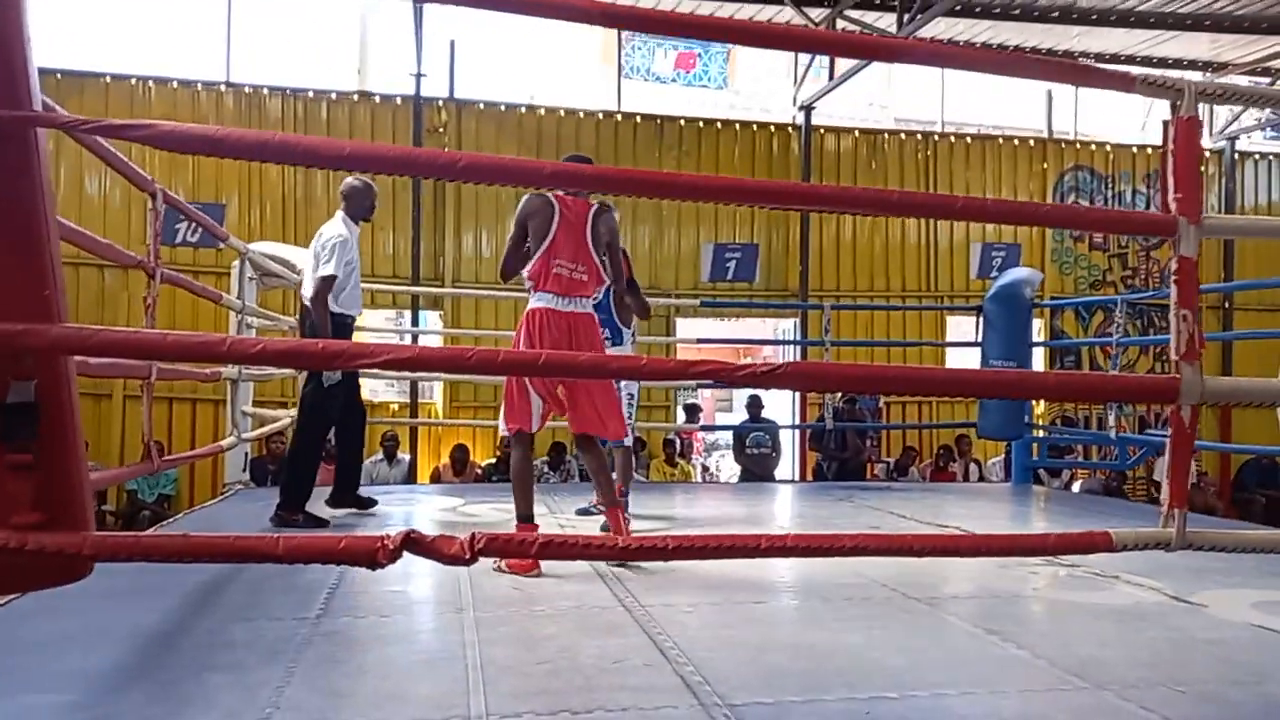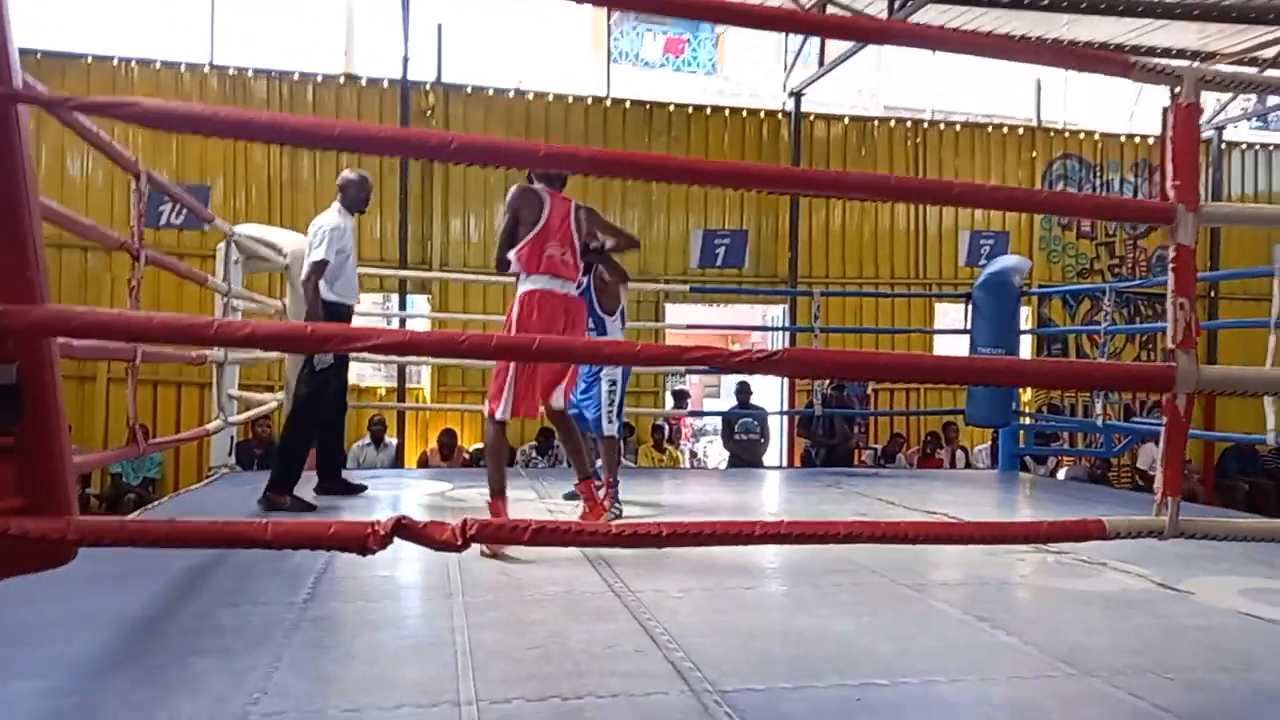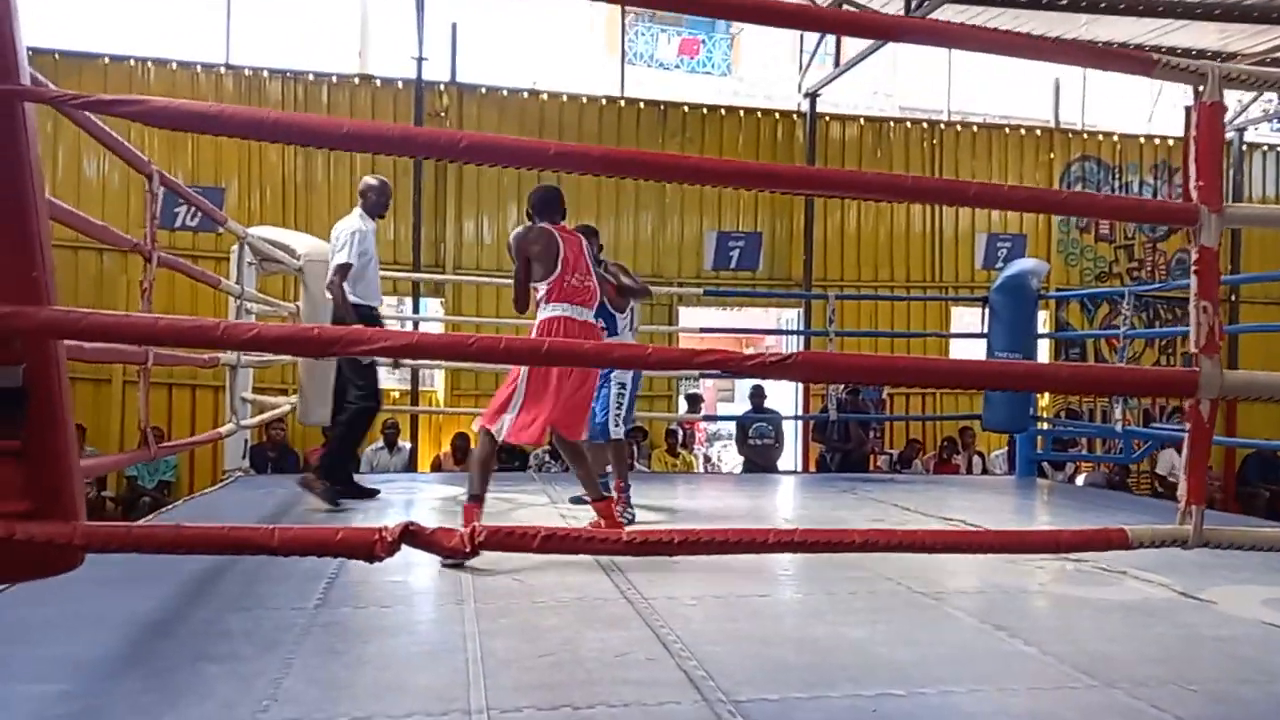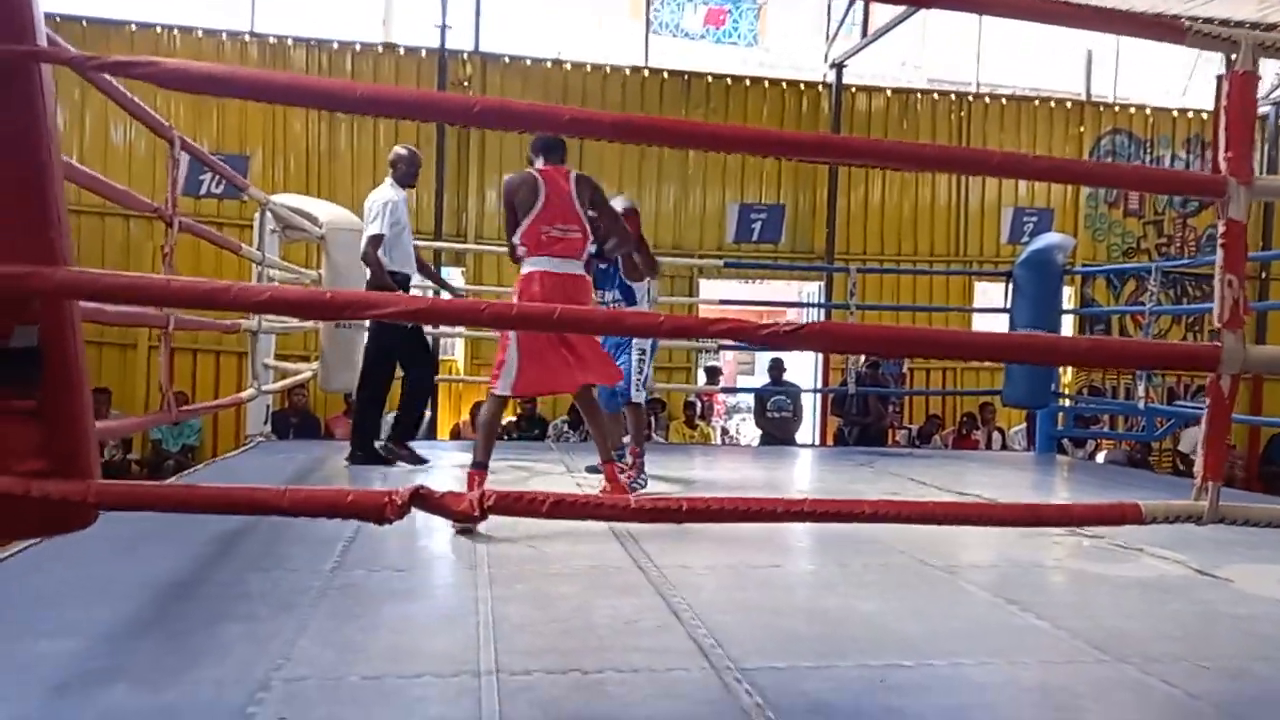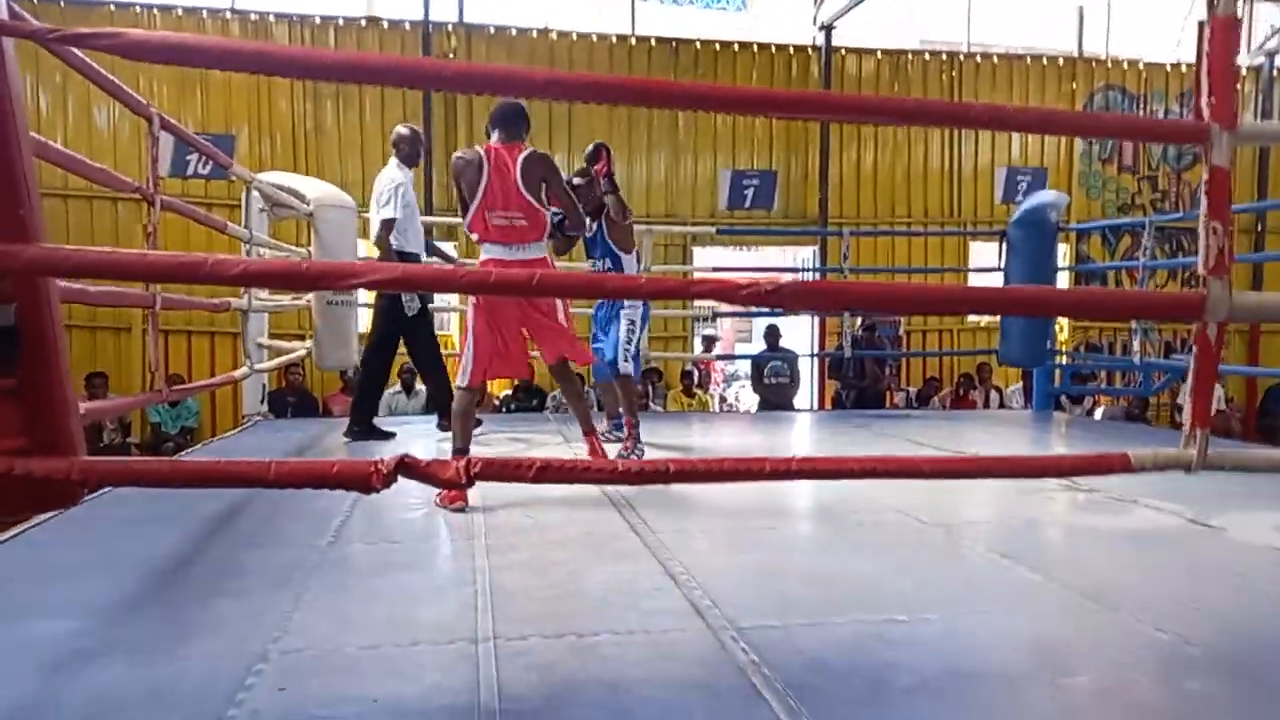
dt=0.2s
person 1, frame 1
left shoulder: (535, 204)
right shoulder: (604, 216)
left elbow: (510, 271)
right elbow: (627, 286)
left hip: (541, 322)
right hip: (584, 326)
left knee: (523, 433)
right knee: (587, 436)
right ankle: (617, 524)
person 1, frame 2
left shoulder: (522, 195)
right shoulder: (580, 212)
left elbow: (501, 262)
right elbow: (628, 242)
right wrist: (603, 246)
left hip: (536, 304)
right hip: (572, 309)
left knee: (500, 414)
right knee: (556, 409)
left ankle: (498, 514)
right ankle: (592, 501)
person 1, frame 3
left shoulder: (526, 237)
right shoulder: (584, 243)
left elbow: (520, 304)
right elbow: (627, 291)
left hip: (552, 330)
right hip: (587, 336)
left knee: (491, 429)
right knee: (566, 434)
left ankle: (472, 523)
right ankle: (607, 515)
person 1, frame 4
left shoulder: (515, 183)
right shoulder: (583, 184)
left elbow: (513, 246)
right elbow: (622, 239)
right wrist: (595, 251)
left hip: (534, 284)
right hip: (576, 286)
left knee: (500, 390)
right knee: (584, 387)
left ankle: (476, 492)
right ankle: (614, 480)
person 1, frame 5
left shoulder: (464, 162)
right shoulder: (538, 162)
left elbow: (471, 227)
right elbow: (578, 222)
right wrist: (564, 238)
left hip: (493, 270)
right hip: (536, 269)
left knee: (472, 376)
right knee: (564, 360)
right ankle: (595, 450)
person 2, frame 1
left shoulder: (345, 234)
right shoulder: (338, 235)
right elbow: (318, 296)
left hip: (338, 330)
right hip: (330, 330)
left knee: (351, 416)
right knee: (316, 421)
left ankle: (345, 489)
right ankle: (289, 507)
person 2, frame 2
left shoulder: (343, 226)
right shoulder: (332, 225)
right elbow: (311, 280)
left hip: (336, 318)
right hip: (328, 318)
left knee: (332, 402)
right knee: (311, 404)
left ankle: (329, 476)
right ankle: (279, 488)
person 2, frame 3
left shoulder: (364, 230)
right shoulder: (354, 229)
right elbow: (336, 283)
left wrist: (380, 327)
right wrist: (356, 326)
left hip: (358, 322)
right hip: (350, 323)
left knee: (350, 400)
right knee: (364, 401)
left ankle: (339, 479)
right ankle: (322, 474)
person 2, frame 4
left shoulder: (397, 200)
right shoulder: (385, 199)
left elbow: (411, 257)
right elbow: (368, 253)
left wrist: (448, 287)
right wrist: (394, 292)
left hip: (391, 291)
right hip: (389, 290)
left knee: (378, 371)
right knee: (421, 366)
left ankle: (363, 446)
right ankle: (399, 439)
person 2, frame 5
left shoulder: (400, 179)
right shoulder: (394, 180)
left elbow: (413, 236)
right elbow: (381, 236)
left wrist: (452, 260)
right hip: (401, 266)
left knee: (389, 346)
right knee: (416, 345)
left ankle: (362, 421)
right ankle: (432, 415)
person 3, frame 1
left shoulder: (619, 289)
left elbow: (645, 312)
left wrist: (627, 276)
left knee: (619, 437)
left ankle: (621, 506)
right ankle: (603, 497)
person 3, frame 2
left shoulder: (603, 275)
left elbow: (622, 278)
left hip: (609, 360)
right hip: (587, 362)
left knee: (604, 428)
right knee: (578, 422)
left ankle: (611, 497)
person 3, frame 3
left shoulder: (613, 271)
left elbow: (640, 290)
left hip: (621, 363)
left knee: (613, 428)
right knee: (591, 429)
left ankle: (623, 500)
right ankle: (598, 487)
person 3, frame 4
left shoulder: (630, 249)
left elbow: (654, 271)
left wrist: (636, 234)
left hip: (637, 333)
right hip: (611, 334)
left knee: (631, 395)
right knee: (608, 398)
left ankle: (637, 469)
right ankle: (618, 455)
person 3, frame 5
left shoulder: (615, 215)
right shoulder: (582, 221)
left elbow: (622, 217)
left wrist: (606, 175)
left hip: (630, 302)
right hip: (604, 304)
left knee: (620, 364)
right knee: (603, 371)
left ankle: (633, 441)
right ankle: (614, 426)
